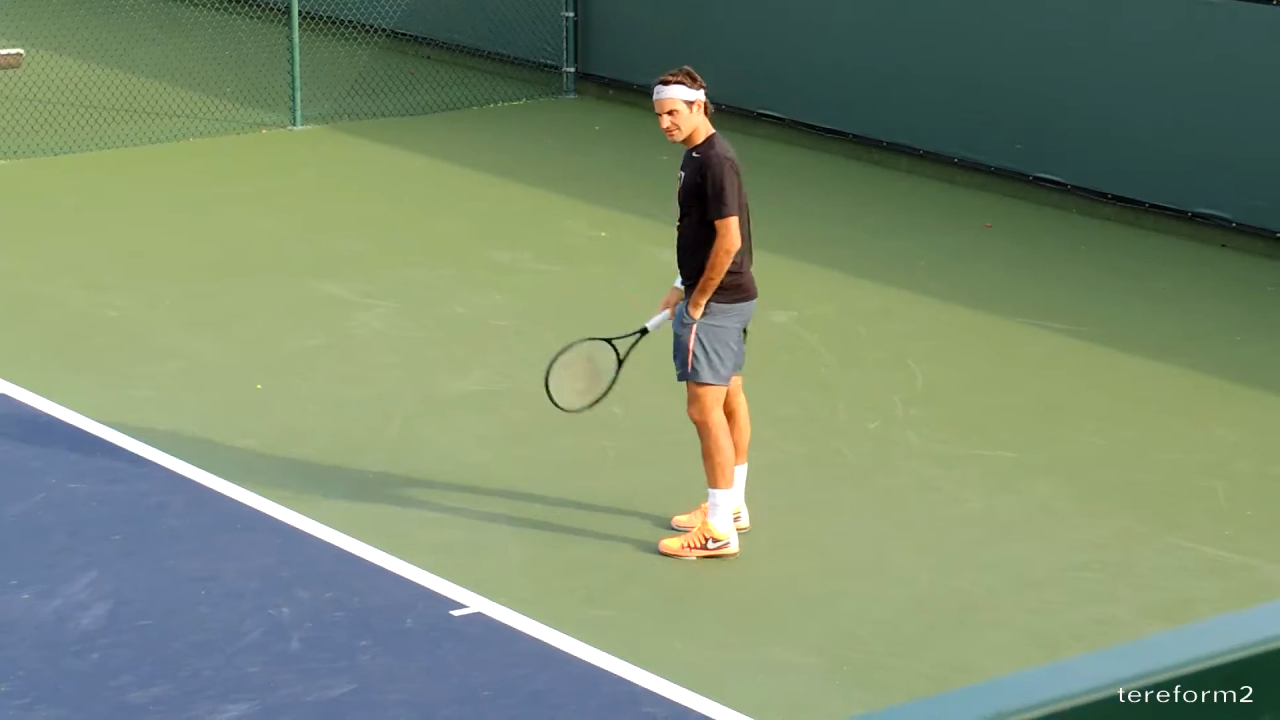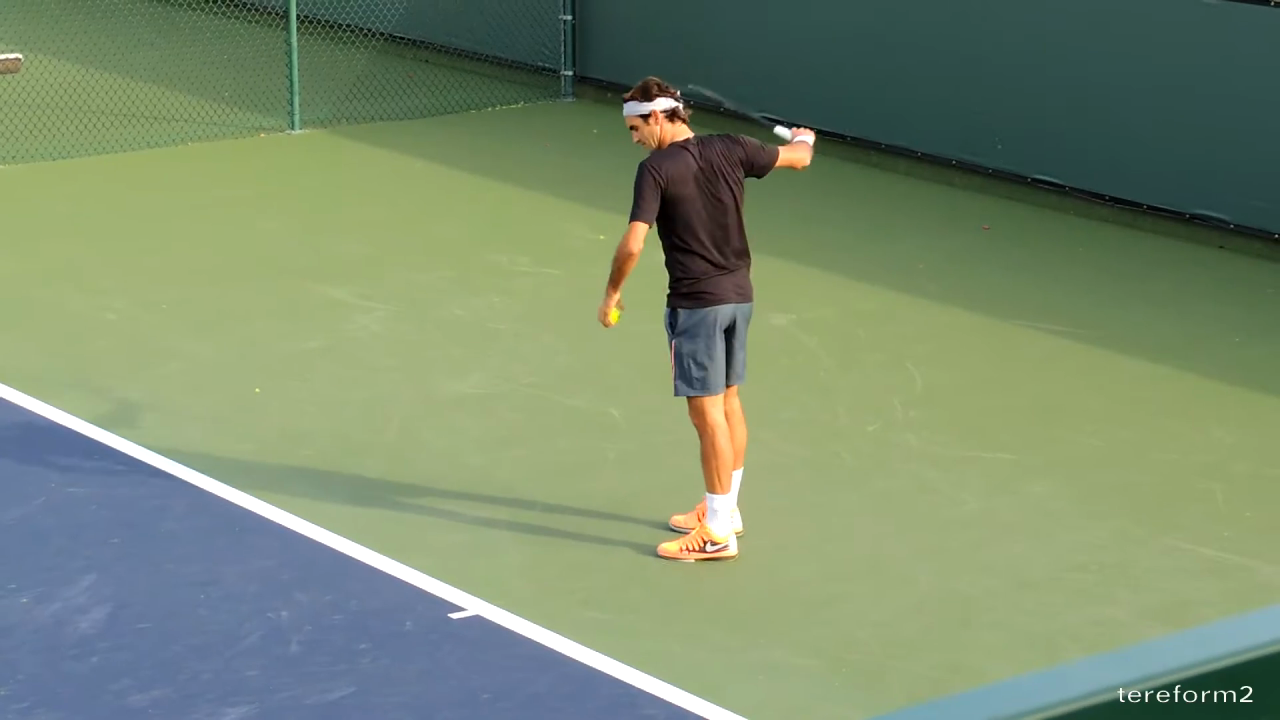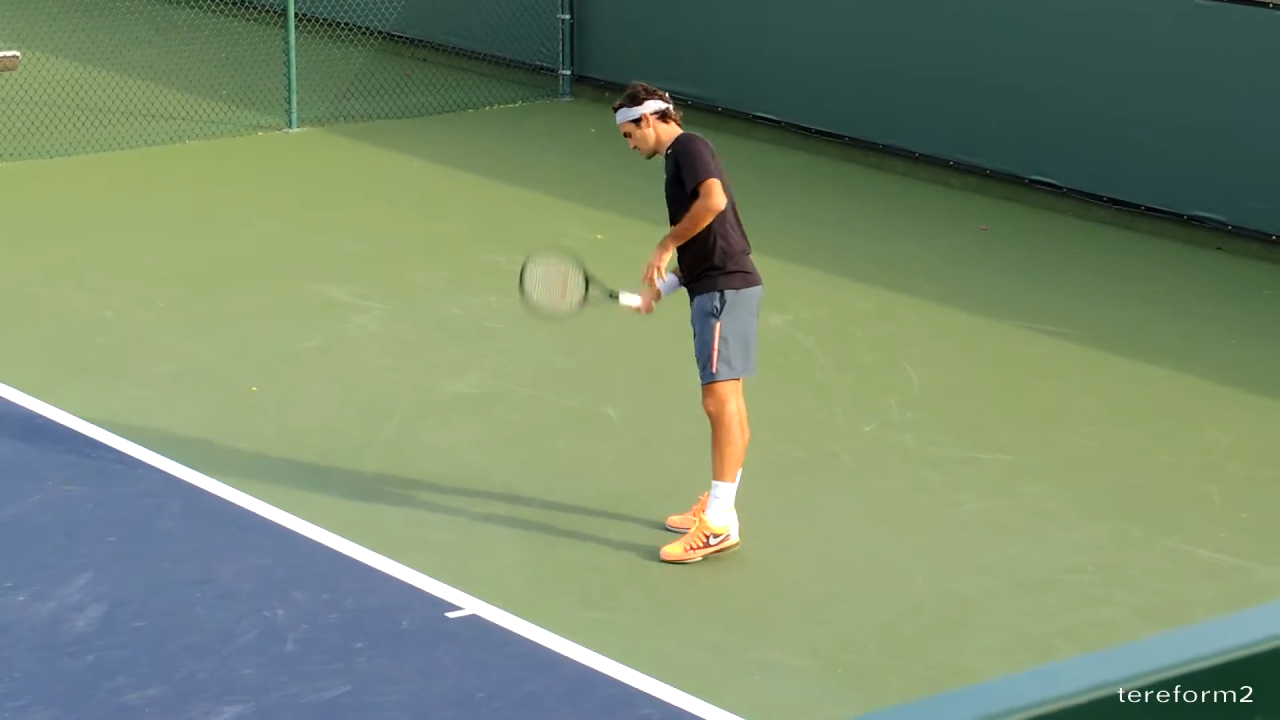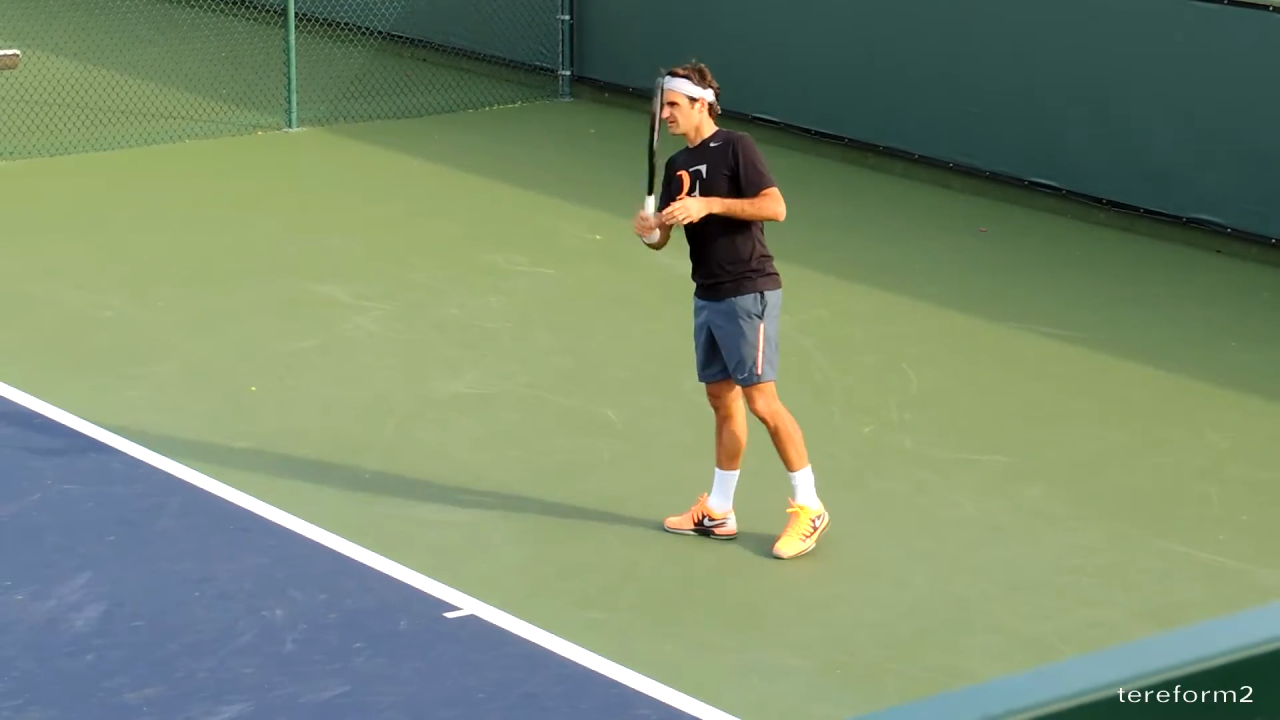
dt=0.5s
person 1, frame 1
left shoulder: (713, 161)
right shoulder: (704, 155)
left elbow: (729, 240)
left wrist: (698, 298)
right wrist: (680, 289)
left hip: (716, 302)
right hip: (732, 296)
left knee: (704, 409)
right knee: (729, 399)
left ankle: (719, 530)
right ankle: (731, 506)
person 1, frame 2
left shoulder: (655, 170)
right shoulder: (731, 147)
left elbow: (633, 243)
right elbow: (798, 158)
left wrist: (612, 293)
right wrist: (803, 140)
left hip: (695, 303)
right hip: (739, 295)
left knee: (706, 414)
right knee: (728, 403)
left ankle: (718, 532)
right ankle: (723, 510)
person 1, frame 3
left shoulder: (689, 145)
right shoulder: (679, 161)
left elbow: (716, 199)
left wrist: (667, 244)
right wrist: (660, 284)
left hip: (726, 289)
right hip: (714, 290)
left knee: (720, 402)
right knee: (727, 400)
left ankle: (718, 524)
right ankle: (718, 508)
person 1, frame 4
left shoulder: (737, 147)
right shoulder: (676, 165)
left elbow: (775, 207)
right elbow: (662, 238)
left wrist: (709, 204)
right wrist: (649, 229)
left hip: (749, 295)
right hip: (707, 298)
left knee: (762, 403)
right knee: (722, 401)
left ankle: (809, 507)
right ankle: (717, 510)
